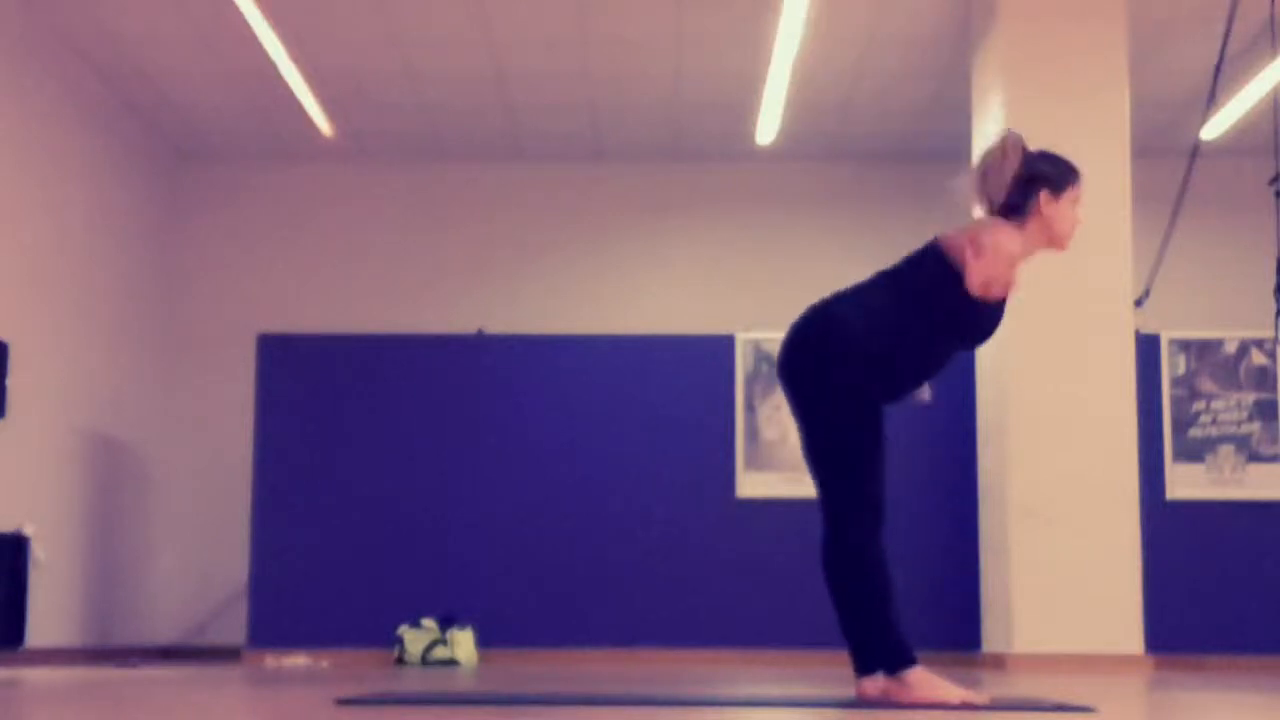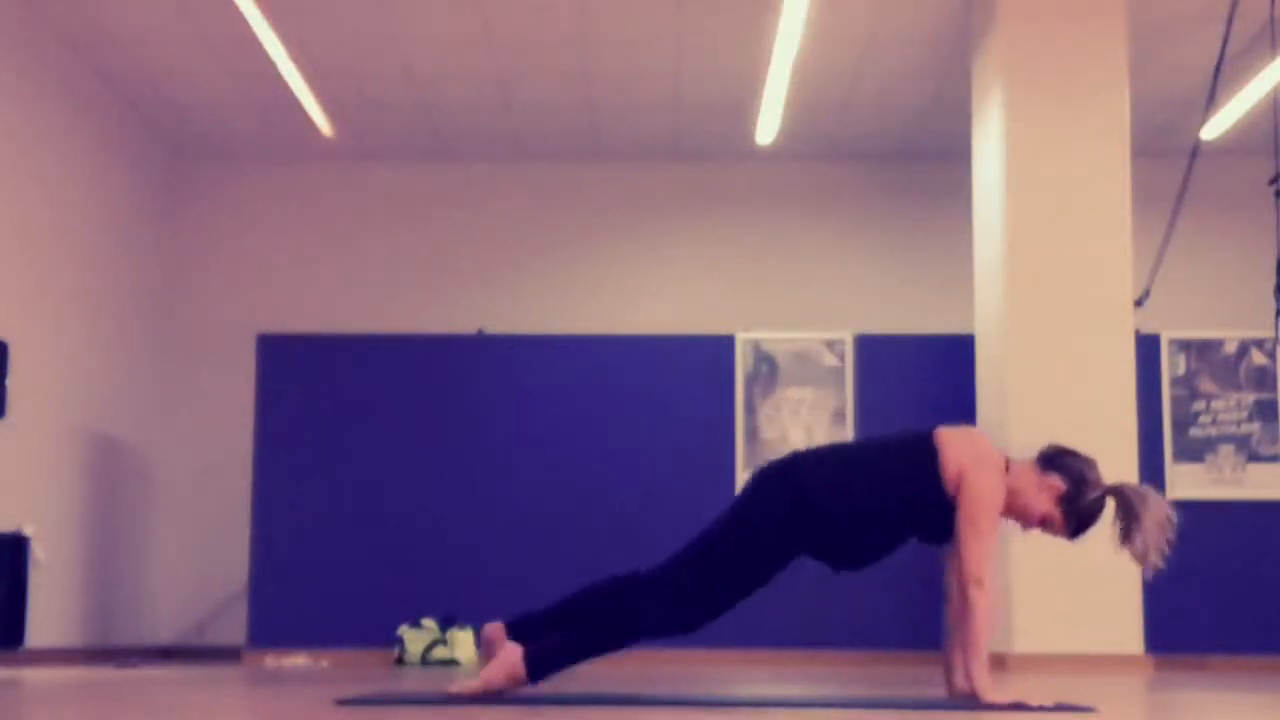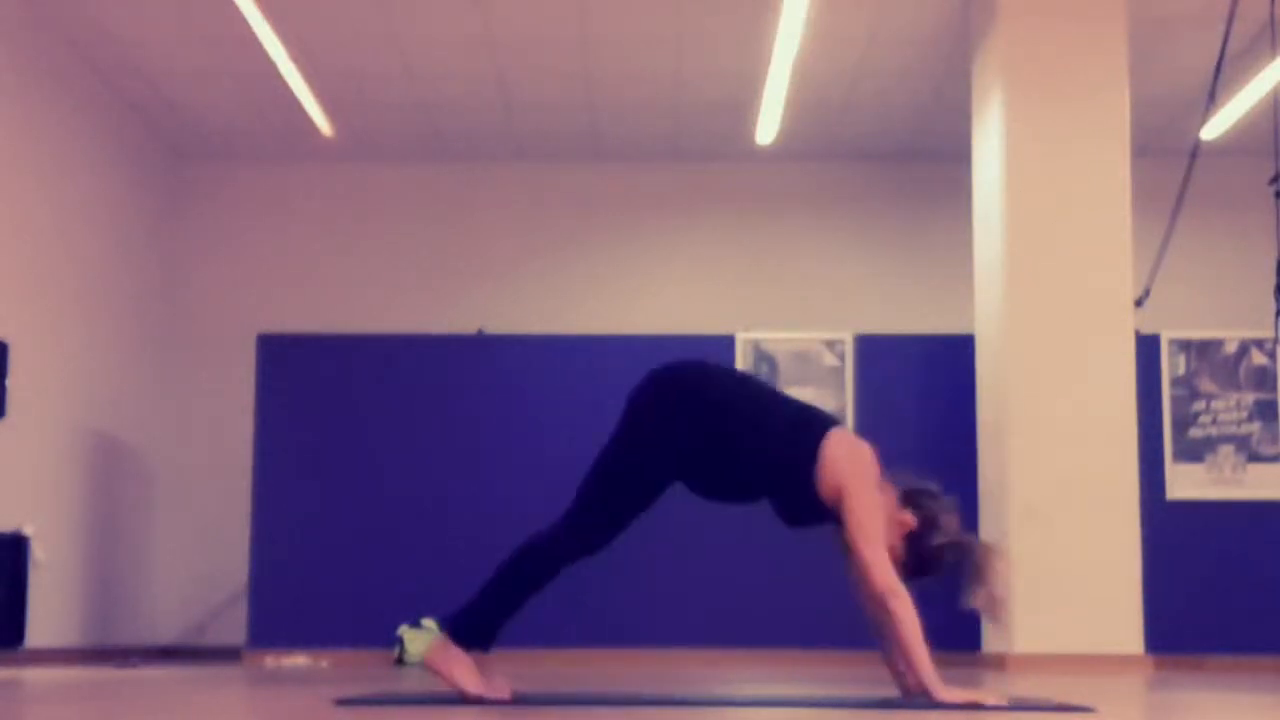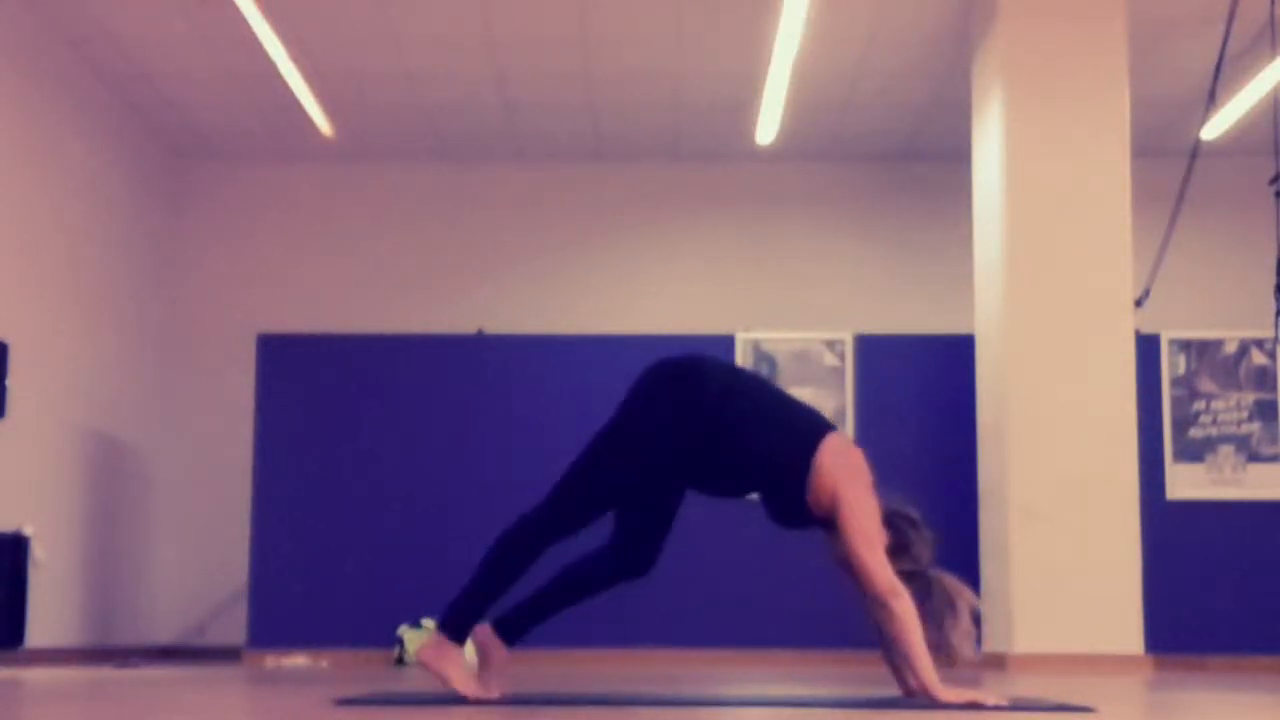
dt=0.7s
person 1, frame 1
left shoulder: (988, 254)
right shoulder: (1003, 245)
right elbow: (980, 272)
left hip: (828, 355)
right hip: (837, 357)
left knee: (852, 512)
right knee: (854, 513)
left ankle: (877, 667)
right ankle: (896, 670)
person 1, frame 2
left shoulder: (975, 476)
right shoulder: (985, 471)
left elbow: (958, 585)
right elbow: (975, 583)
left wrist: (958, 677)
right wrist: (982, 685)
left hip: (797, 497)
right hip: (794, 503)
left knee: (670, 596)
right knee: (673, 598)
left ankle: (515, 636)
right ankle: (524, 656)
person 1, frame 3
left shoulder: (859, 479)
right shoulder: (859, 488)
left elbow: (878, 593)
right elbow: (886, 592)
left wrist: (908, 674)
right wrist: (933, 687)
left hip: (692, 409)
right hip: (679, 412)
left knee: (579, 536)
right knee: (580, 532)
right ankle: (453, 640)
person 1, frame 4
left shoulder: (849, 494)
right shoulder: (850, 495)
left elbow: (882, 596)
right elbow: (889, 592)
left wrist: (913, 679)
right wrist: (935, 687)
left hip: (686, 416)
right hip: (679, 410)
left knee: (632, 555)
right knee: (554, 519)
left ankle: (494, 636)
right ankle: (447, 640)
